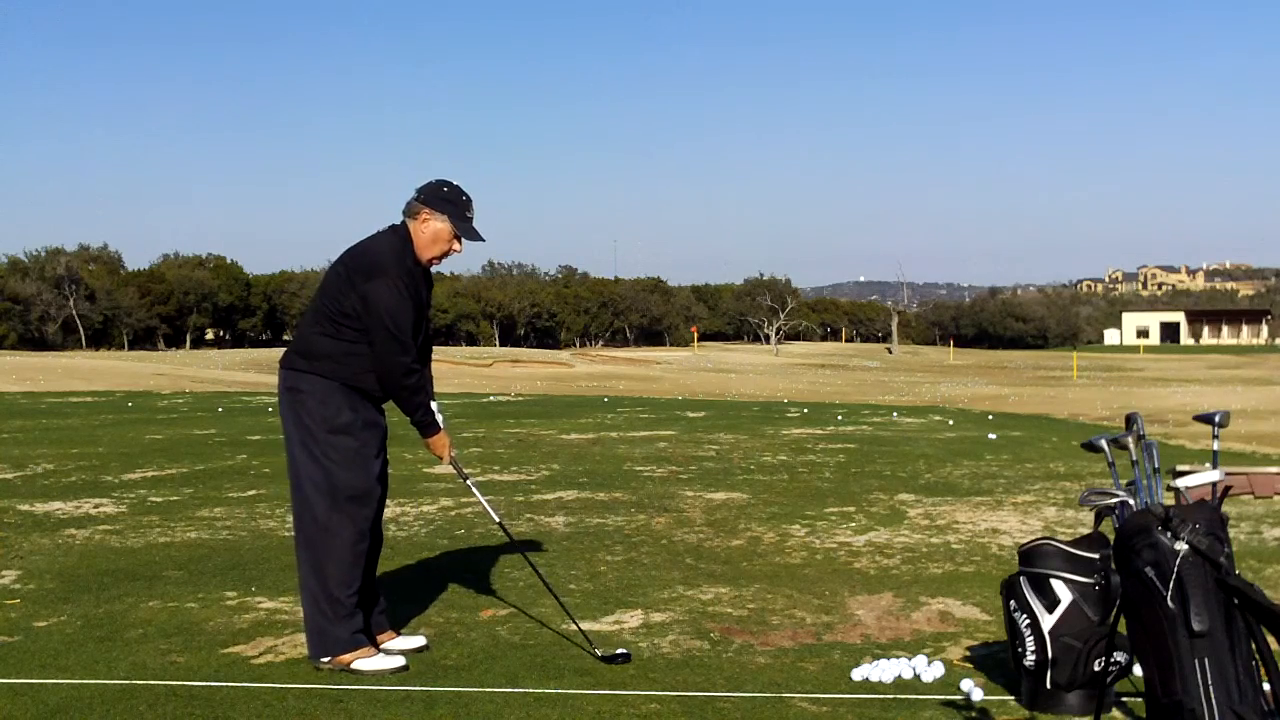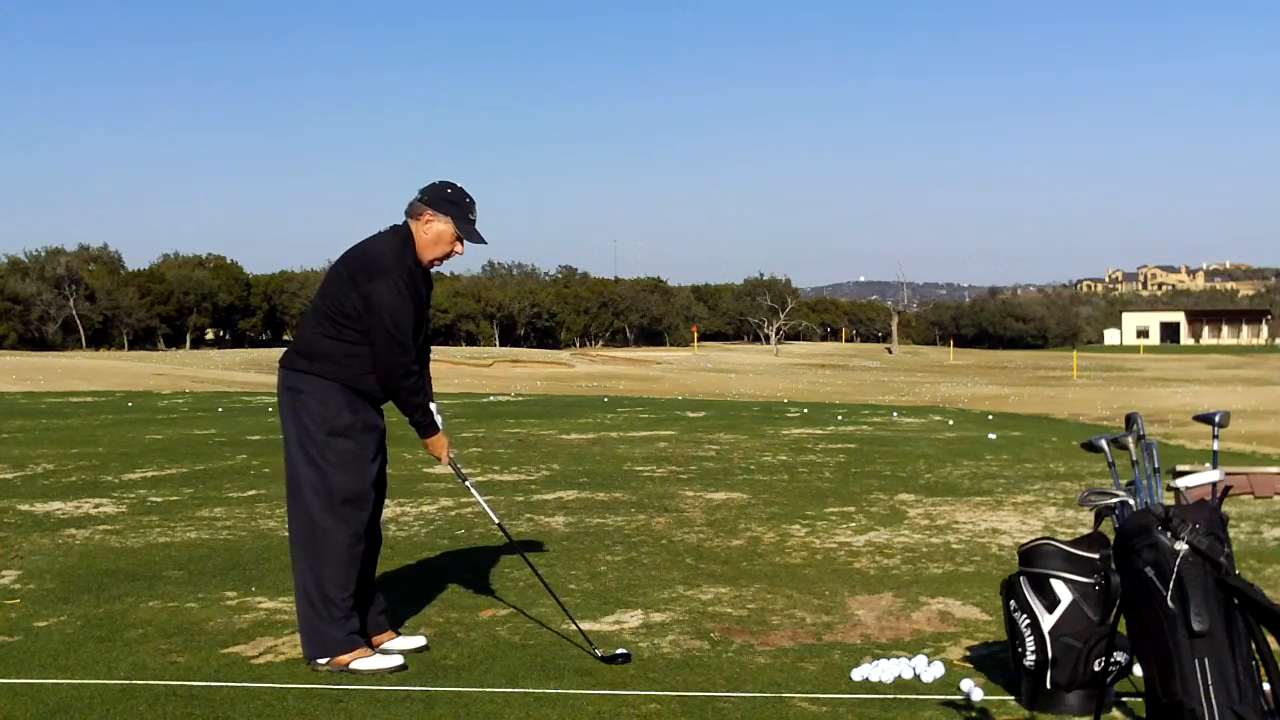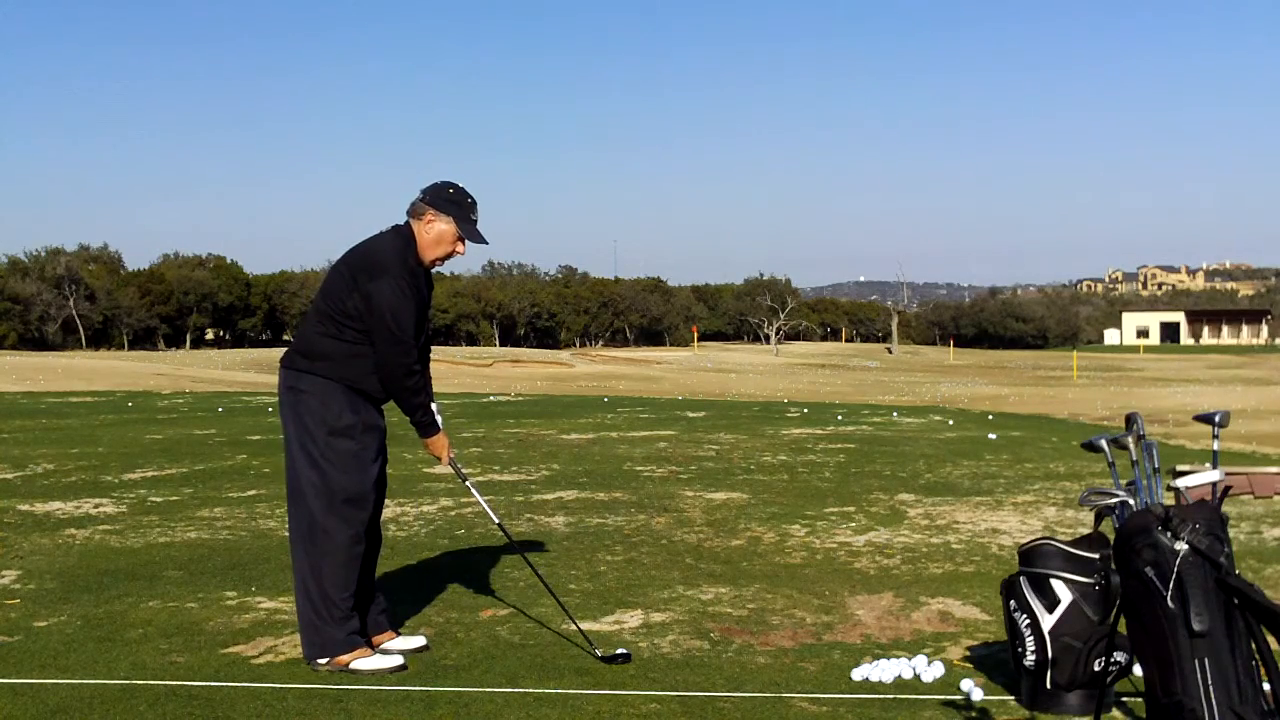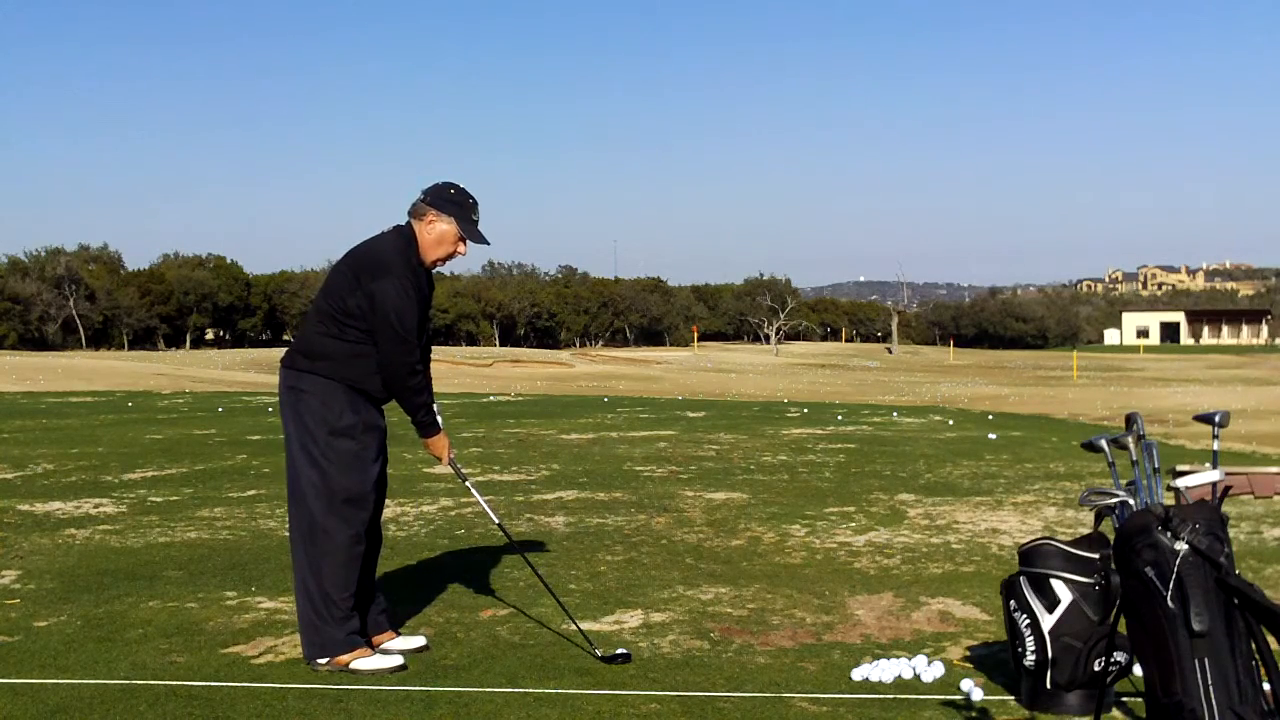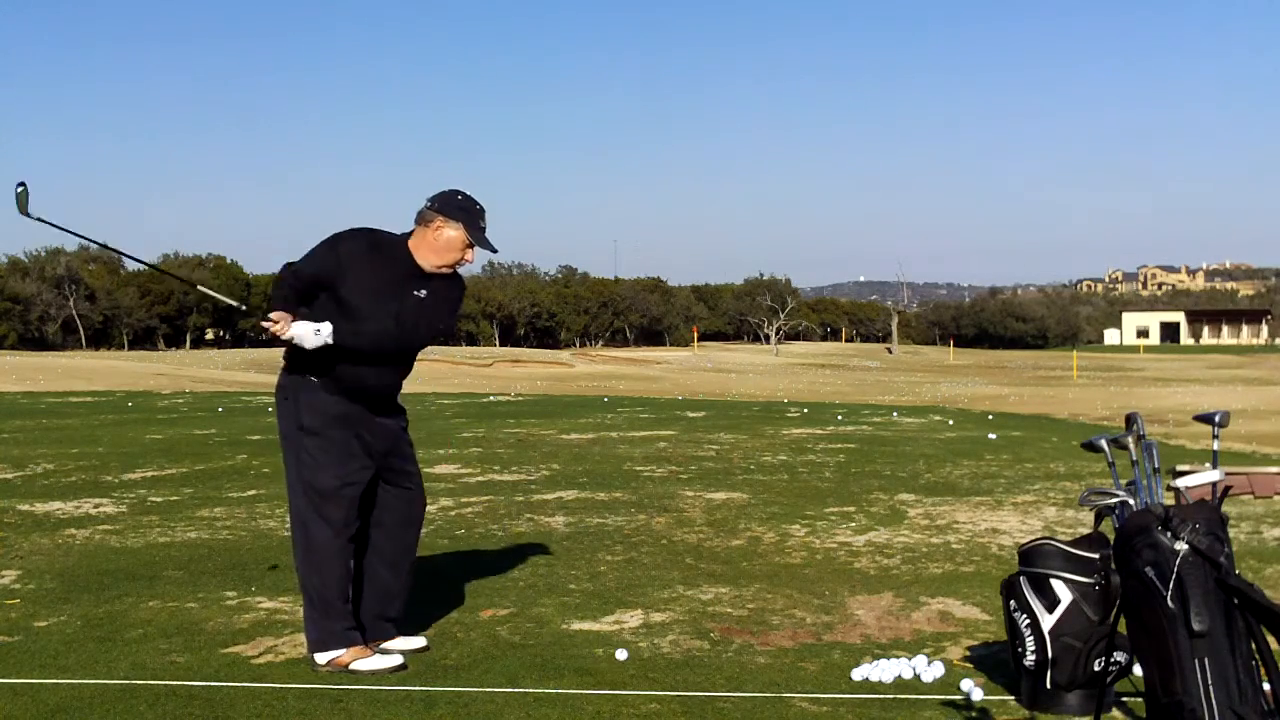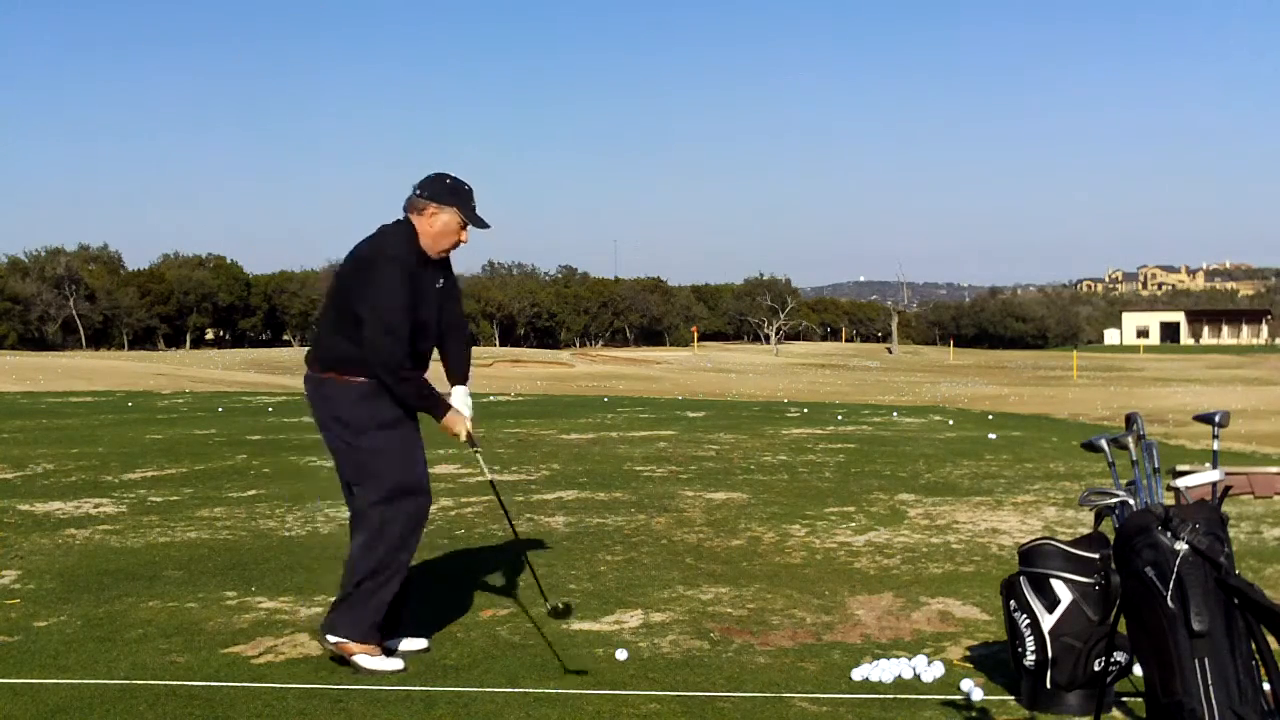
dt=0.5s
person 1, frame 1
left shoulder: (412, 269)
right shoulder: (381, 263)
left elbow: (414, 351)
right elbow: (393, 358)
left wrist: (431, 410)
right wrist: (429, 427)
left hip: (355, 396)
right hip: (322, 392)
left knee: (362, 508)
right knee: (339, 509)
left ankle: (368, 627)
right ankle: (338, 642)
person 1, frame 2
left shoulder: (412, 269)
right shoulder: (383, 264)
left elbow: (413, 353)
right elbow: (394, 359)
left wrist: (430, 414)
right wrist: (427, 429)
left hip: (353, 397)
right hip: (321, 393)
left knee: (361, 511)
right knee: (334, 512)
left ankle: (369, 626)
right ankle: (333, 644)
person 1, frame 3
left shoulder: (412, 268)
right shoulder: (385, 264)
left elbow: (413, 352)
right elbow: (395, 359)
left wrist: (431, 412)
right wrist: (427, 428)
left hip: (353, 397)
right hip: (323, 394)
left knee: (361, 511)
right knee: (334, 513)
left ankle: (370, 626)
right ankle: (333, 643)
person 1, frame 4
left shoulder: (413, 269)
right shoulder: (388, 265)
left elbow: (414, 352)
right elbow: (399, 360)
left wrist: (430, 415)
right wrist: (429, 428)
left hip: (354, 397)
right hip: (323, 395)
left knee: (361, 511)
right knee: (334, 514)
left ankle: (369, 626)
right ankle: (333, 644)
person 1, frame 5
left shoulder: (448, 288)
right shoulder: (357, 247)
left elbow: (402, 336)
right elbow: (295, 278)
left wrist: (322, 333)
right wrist: (285, 315)
left hip: (377, 406)
right hip: (313, 394)
left knee: (399, 509)
right knee: (330, 512)
left ankle: (376, 627)
right ankle: (335, 641)
person 1, frame 6
left shoulder: (436, 268)
right shoulder: (388, 261)
left elbow: (453, 326)
right elbow: (385, 353)
left wrist: (460, 389)
right wrist: (441, 408)
right hip: (359, 395)
left knee: (384, 505)
right knee: (400, 502)
left ankle: (371, 628)
right ankle: (350, 627)
